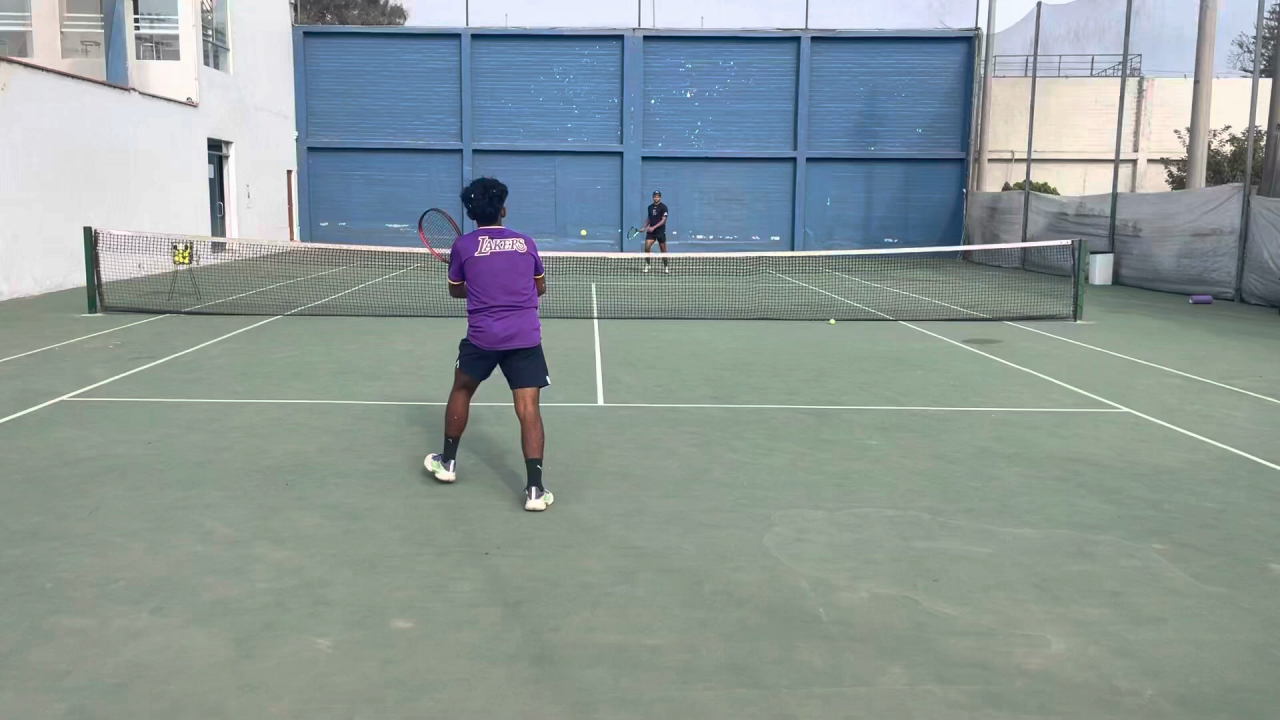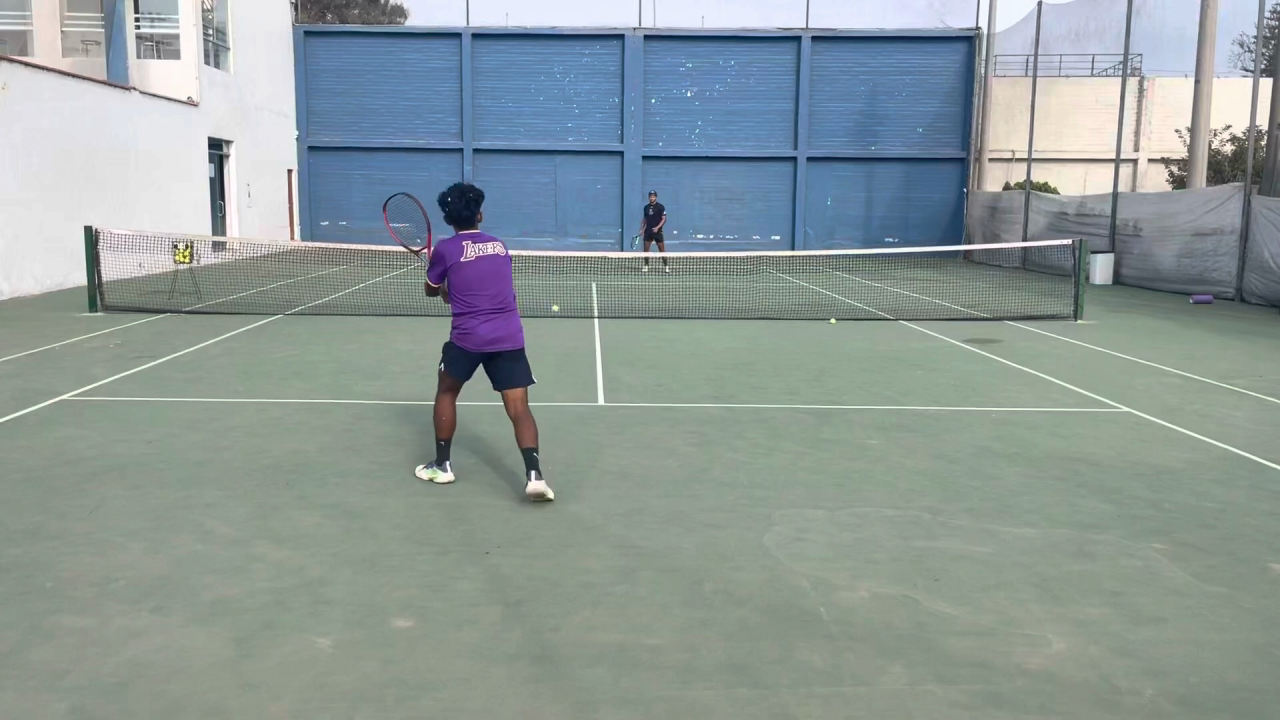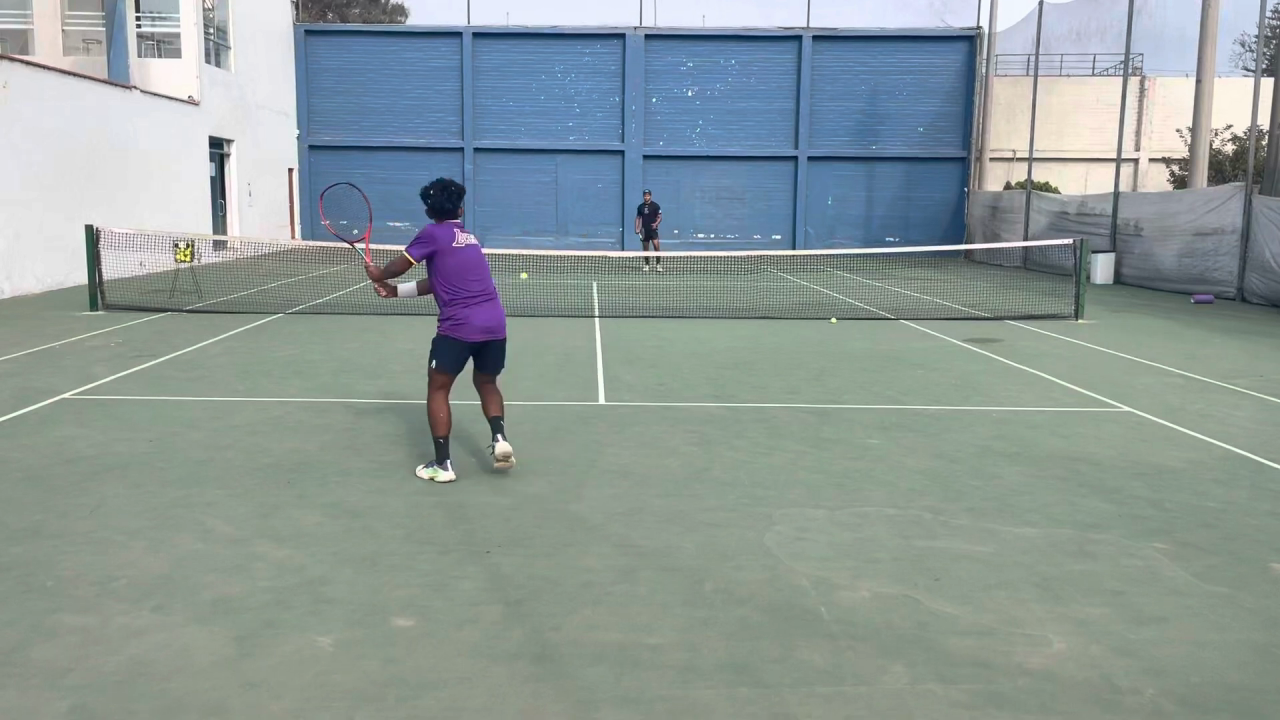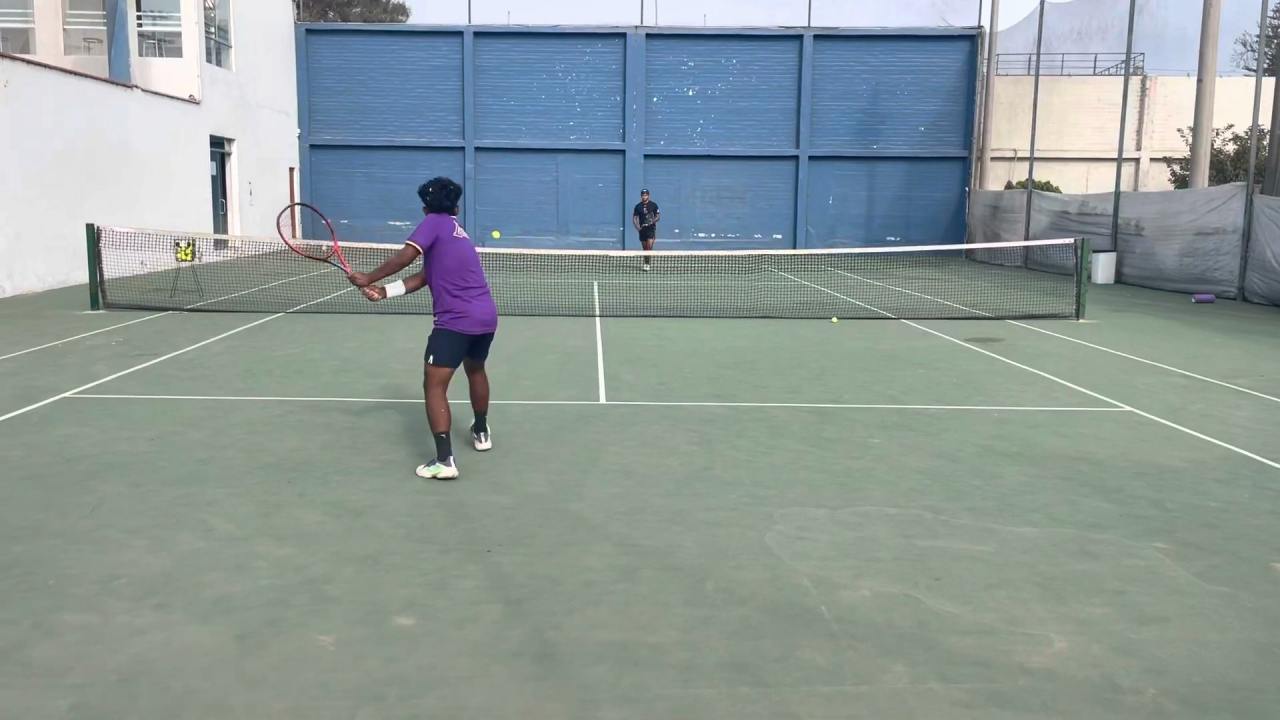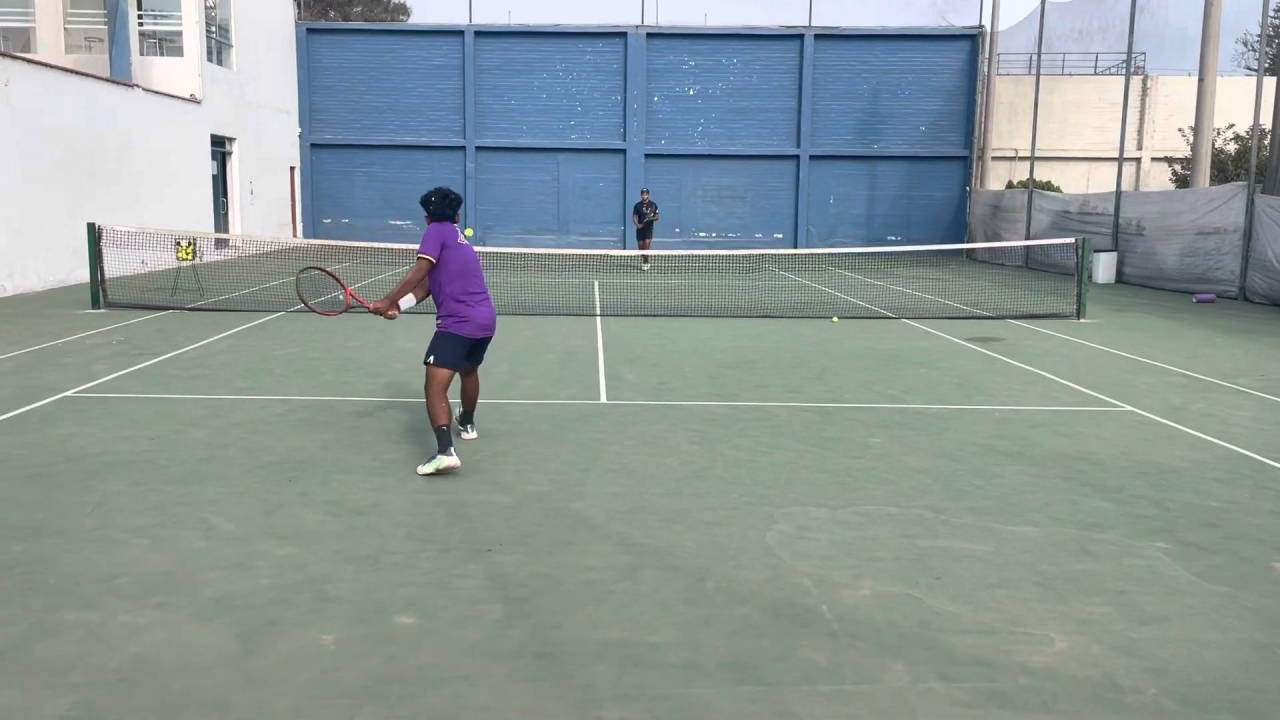
dt=0.2s
person 1, frame 1
left shoulder: (463, 245)
right shoulder: (525, 242)
left elbow: (456, 290)
right elbow: (540, 288)
left hip: (482, 336)
right hip: (525, 337)
left knee: (462, 390)
right knee: (529, 412)
left ankle: (447, 463)
right ankle: (536, 488)
person 1, frame 2
left shoulder: (444, 249)
right shoulder: (500, 246)
left elbow: (433, 289)
left hip: (468, 339)
right hip: (509, 337)
left knee: (446, 393)
right knee: (519, 410)
left ankle: (442, 466)
right ankle: (534, 474)
person 1, frame 3
left shoulder: (434, 233)
right shoulder: (469, 238)
left elbow: (402, 264)
left wrist: (379, 275)
right wrist: (397, 290)
left hip: (458, 329)
right hip: (494, 325)
left knee: (438, 391)
right knee: (487, 386)
left ankle: (442, 464)
right ankle: (499, 440)
person 1, frame 4
left shoulder: (434, 223)
right shoulder: (458, 234)
left elbow: (405, 257)
right elbow: (424, 278)
left wrist: (368, 280)
right wrist: (385, 291)
left hip: (455, 321)
right hip: (486, 317)
left knee: (435, 387)
right knee: (476, 370)
left ankle: (444, 460)
right ankle: (481, 433)
person 1, frame 5
left shoulder: (437, 232)
right shoulder: (460, 239)
left elbow: (419, 273)
right elbow: (428, 284)
left wrist: (389, 301)
right wrist: (399, 306)
left hip: (458, 323)
right hip: (486, 320)
left knee: (435, 388)
right knee: (468, 370)
left ankle: (445, 451)
right ankle: (467, 423)
